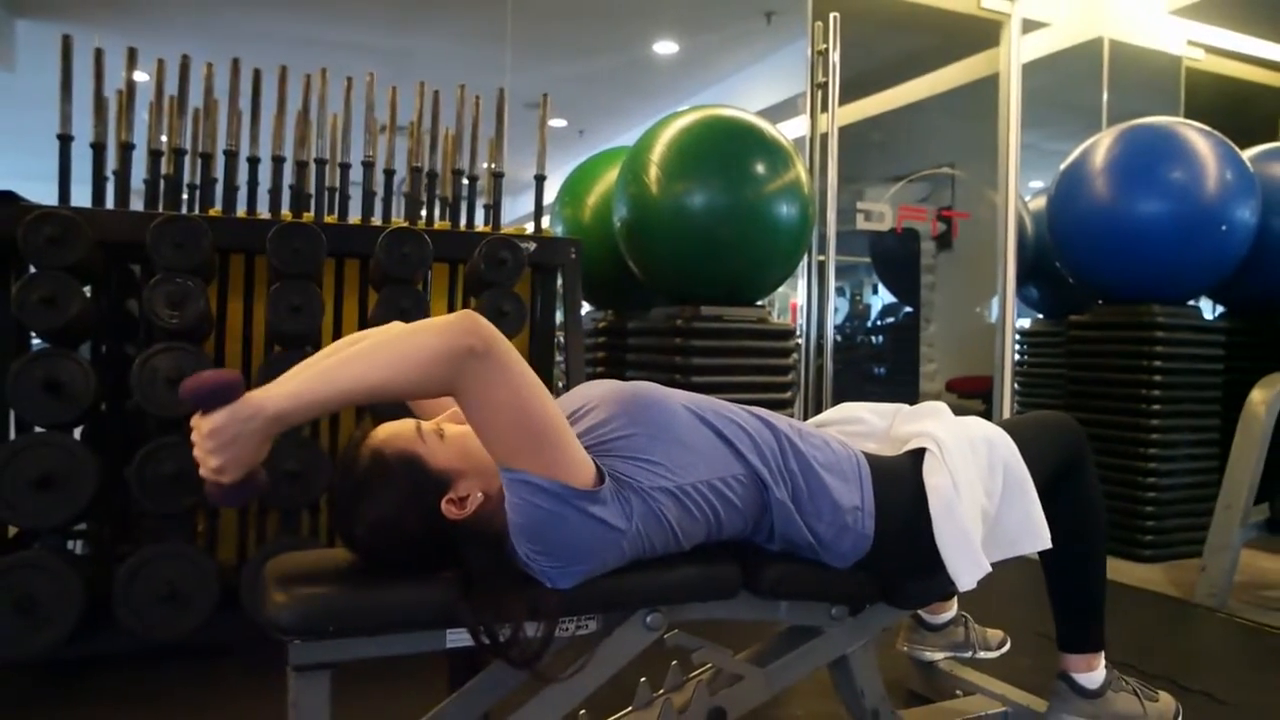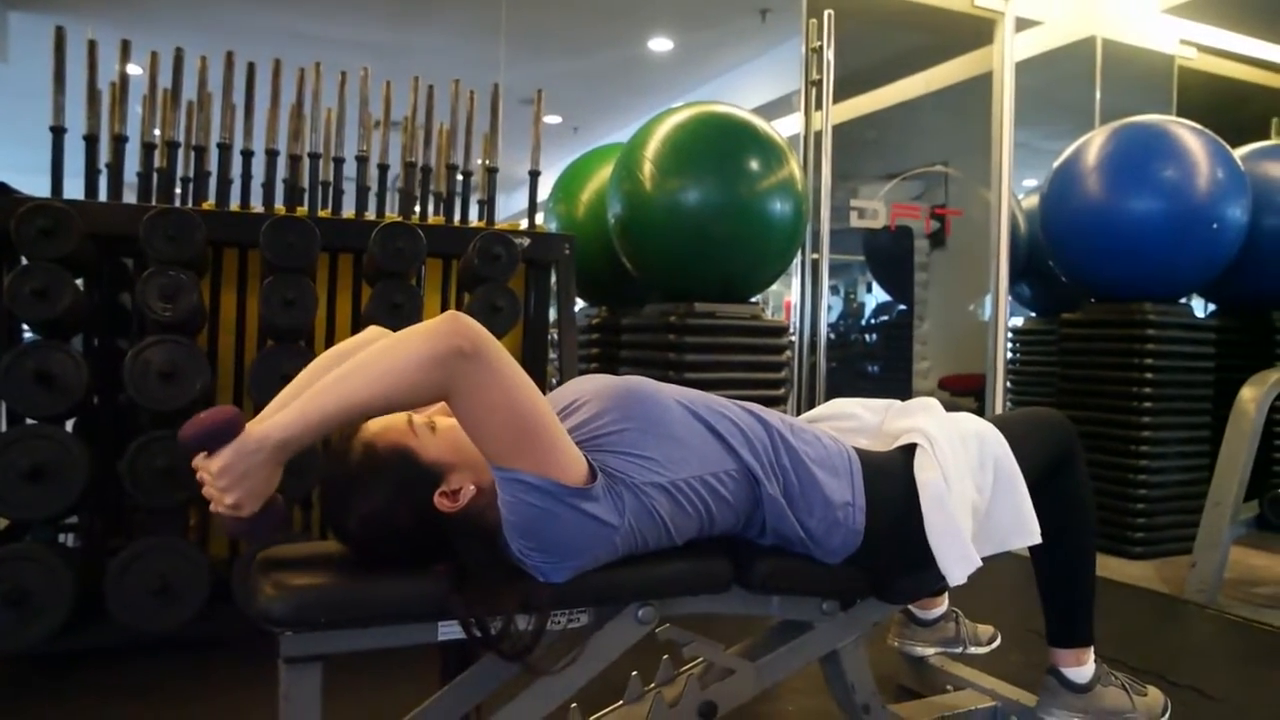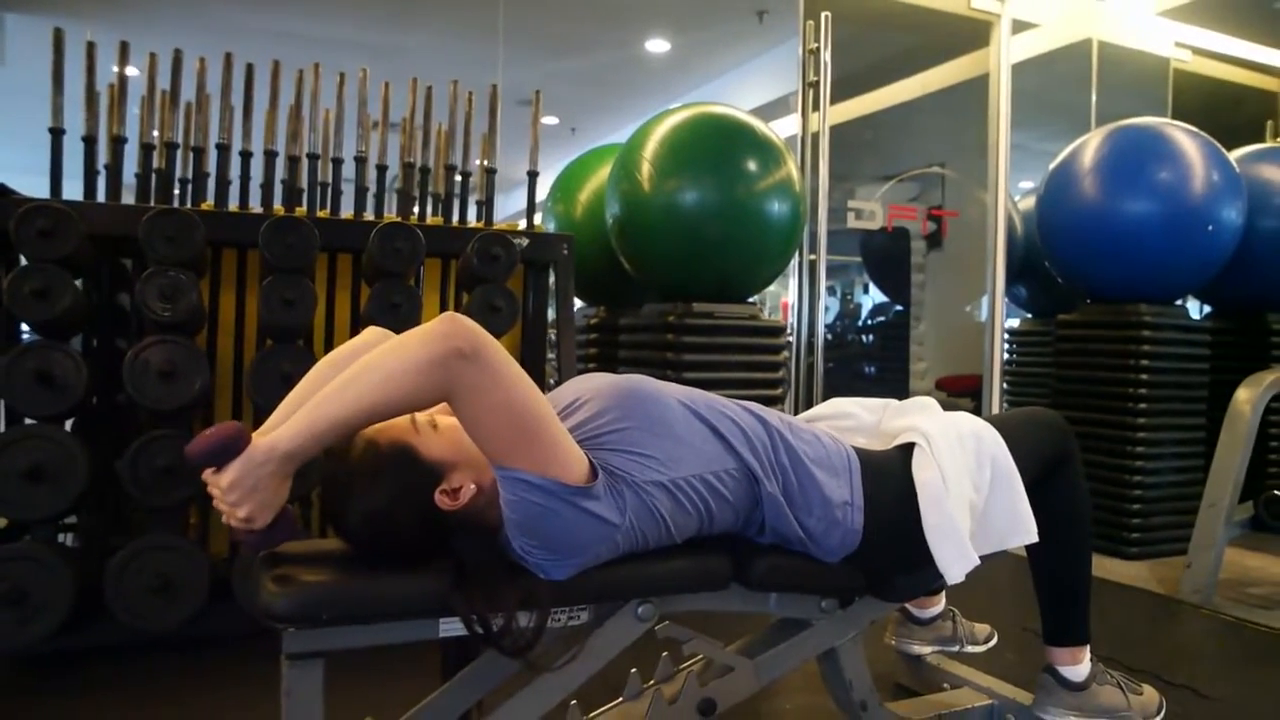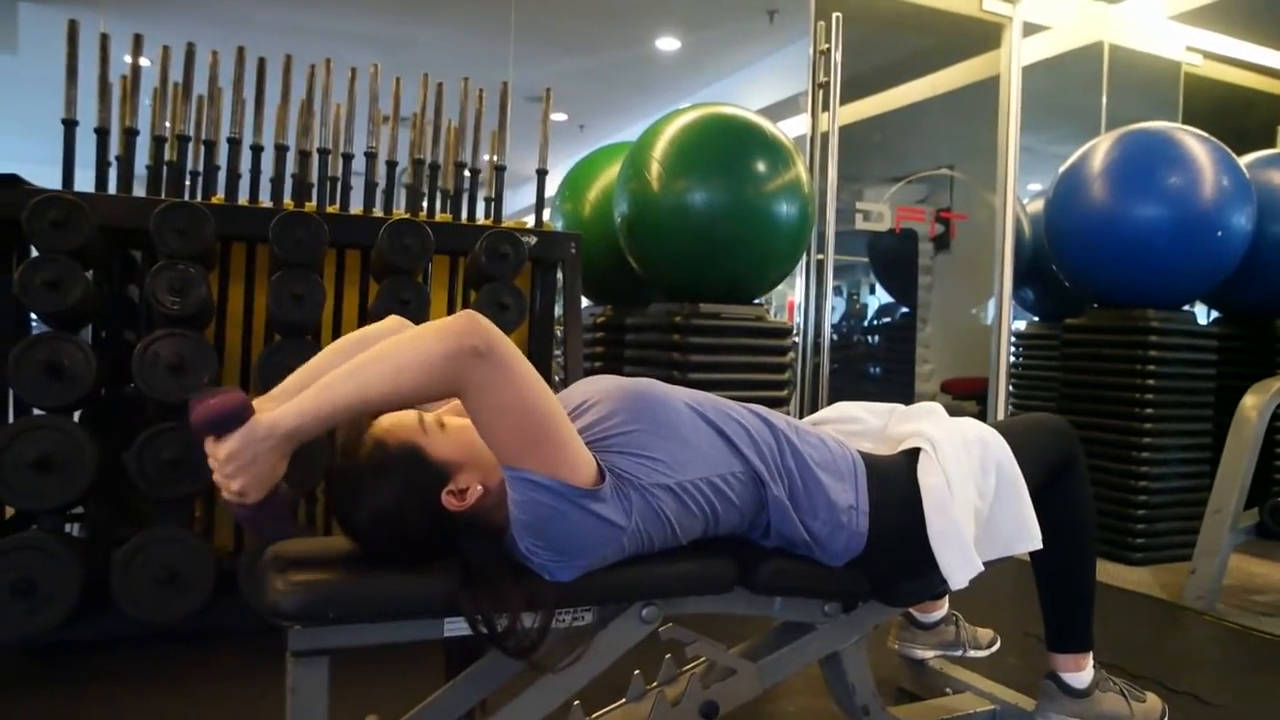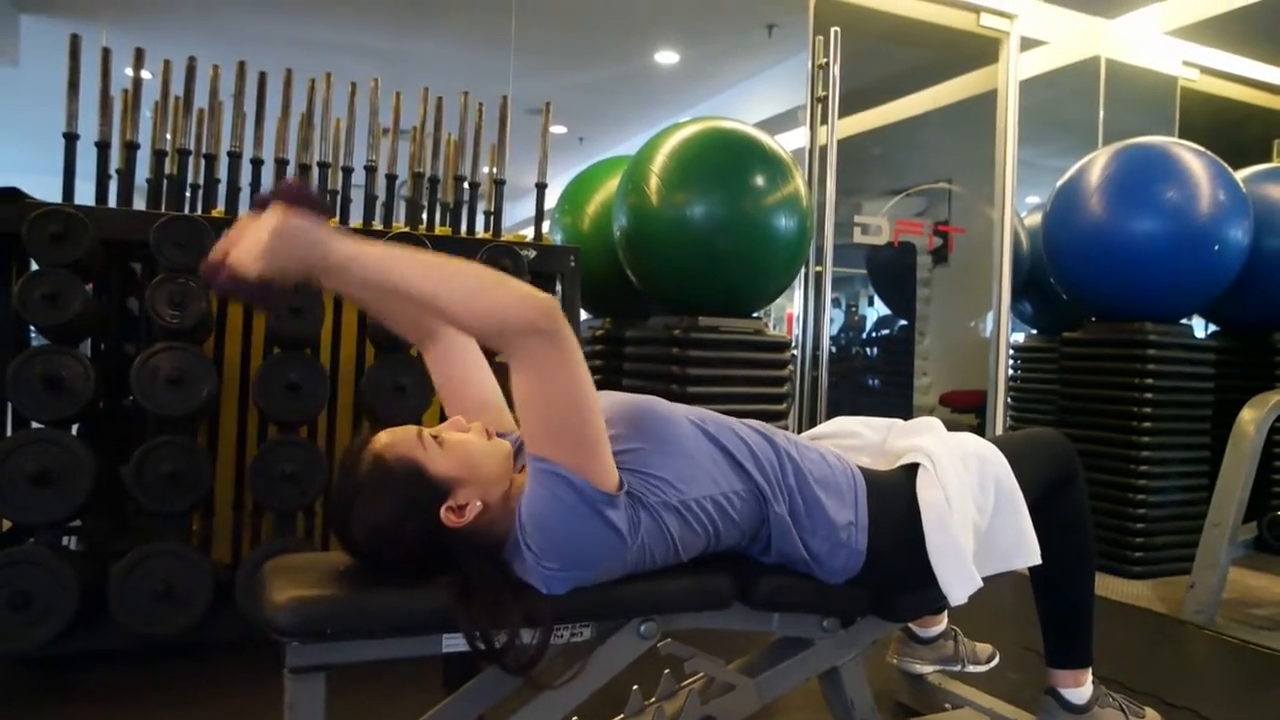
dt=0.4s
person 1, frame 1
left shoulder: (489, 481)
right shoulder: (559, 525)
left elbow: (403, 337)
right elbow: (466, 341)
left wrist: (264, 396)
right wrist: (262, 413)
right hip: (859, 511)
left knee: (934, 417)
right knee: (1060, 441)
left ankle: (935, 620)
person 1, frame 2
left shoulder: (491, 473)
right shoulder: (551, 519)
left elbow: (379, 340)
right elbow: (457, 342)
left wrist: (261, 425)
right wrist: (265, 445)
right hip: (850, 507)
right knee: (1053, 437)
left ankle: (926, 617)
person 1, frame 3
left shoulder: (489, 476)
right shoulder: (553, 517)
left elbow: (380, 342)
right elbow: (453, 343)
left wrist: (264, 435)
right wrist: (274, 457)
right hip: (848, 508)
left knee: (920, 416)
right knee: (1046, 436)
left ankle: (924, 616)
person 1, frame 4
left shoulder: (499, 476)
right shoulder: (556, 520)
left elbow: (403, 333)
right elbow: (470, 342)
left wrist: (276, 409)
right wrist: (267, 428)
right hip: (856, 511)
left knee: (921, 417)
right knee: (1051, 441)
left ankle: (927, 621)
person 1, frame 5
left shoulder: (501, 475)
right shoulder: (558, 528)
left elbow: (441, 331)
right elbow: (535, 323)
left wrist: (325, 266)
right wrist: (322, 246)
right hip: (850, 529)
left knee: (919, 438)
right knee: (1050, 457)
left ankle: (925, 634)
